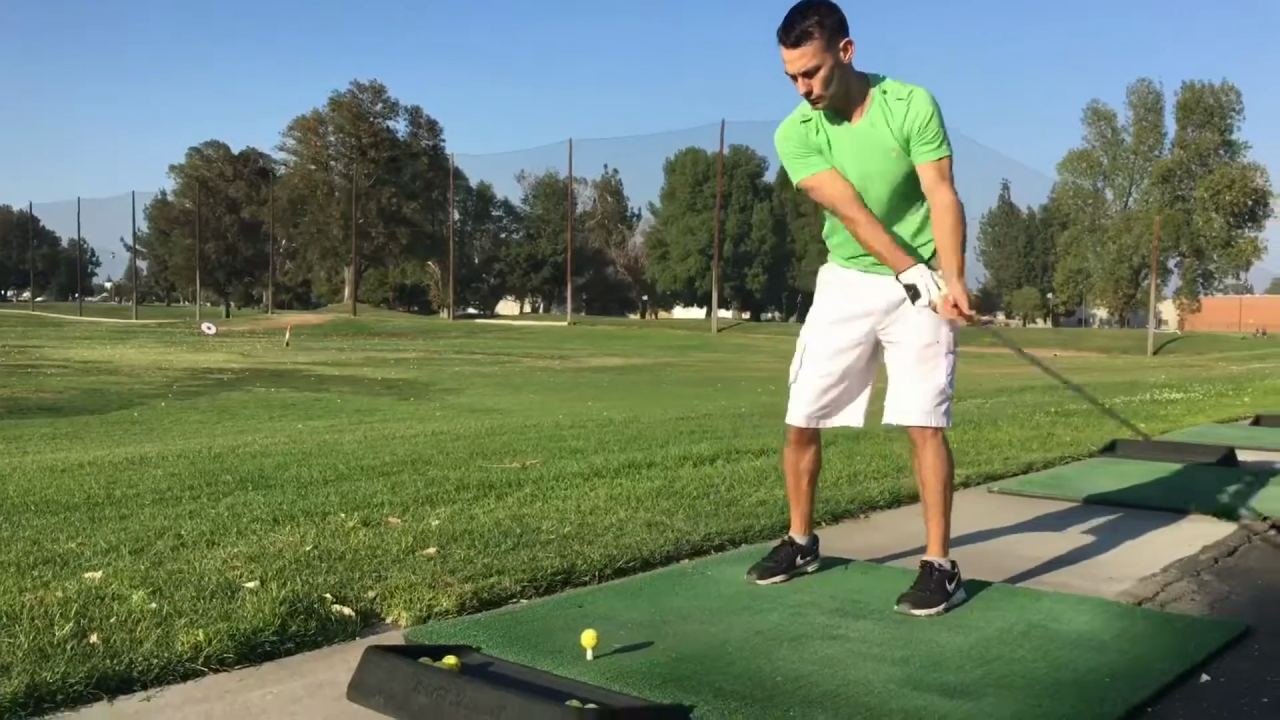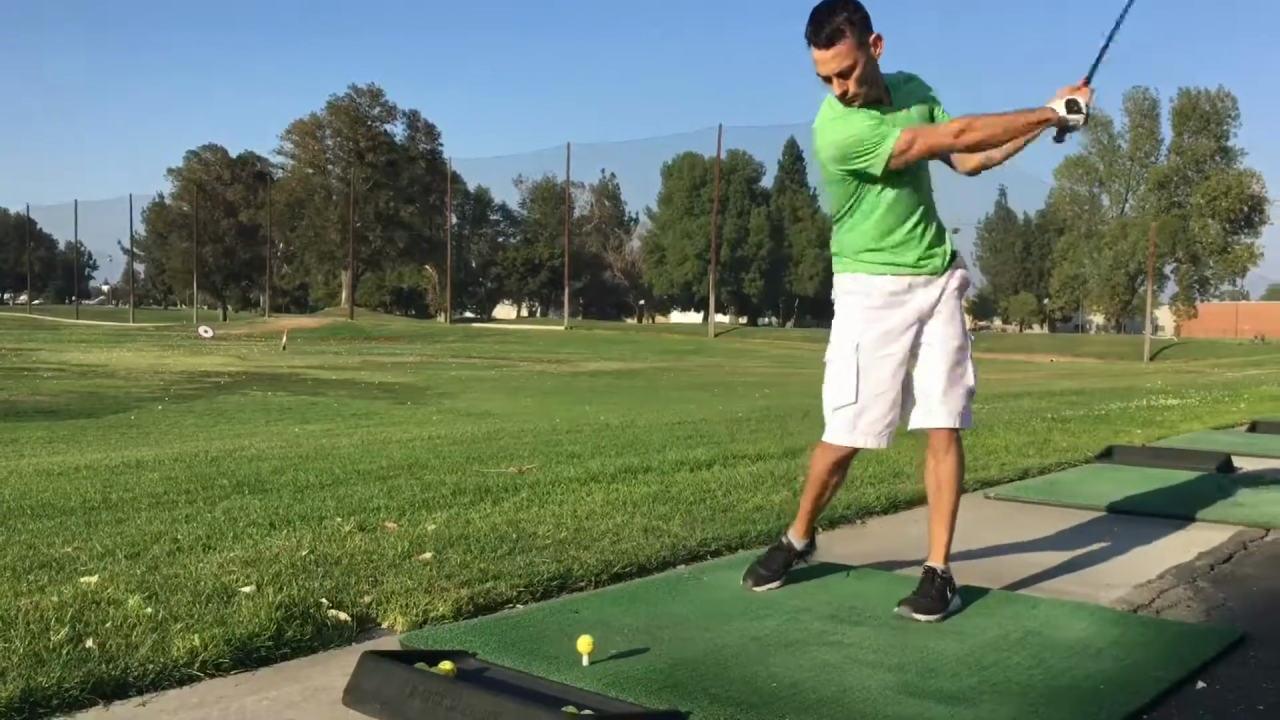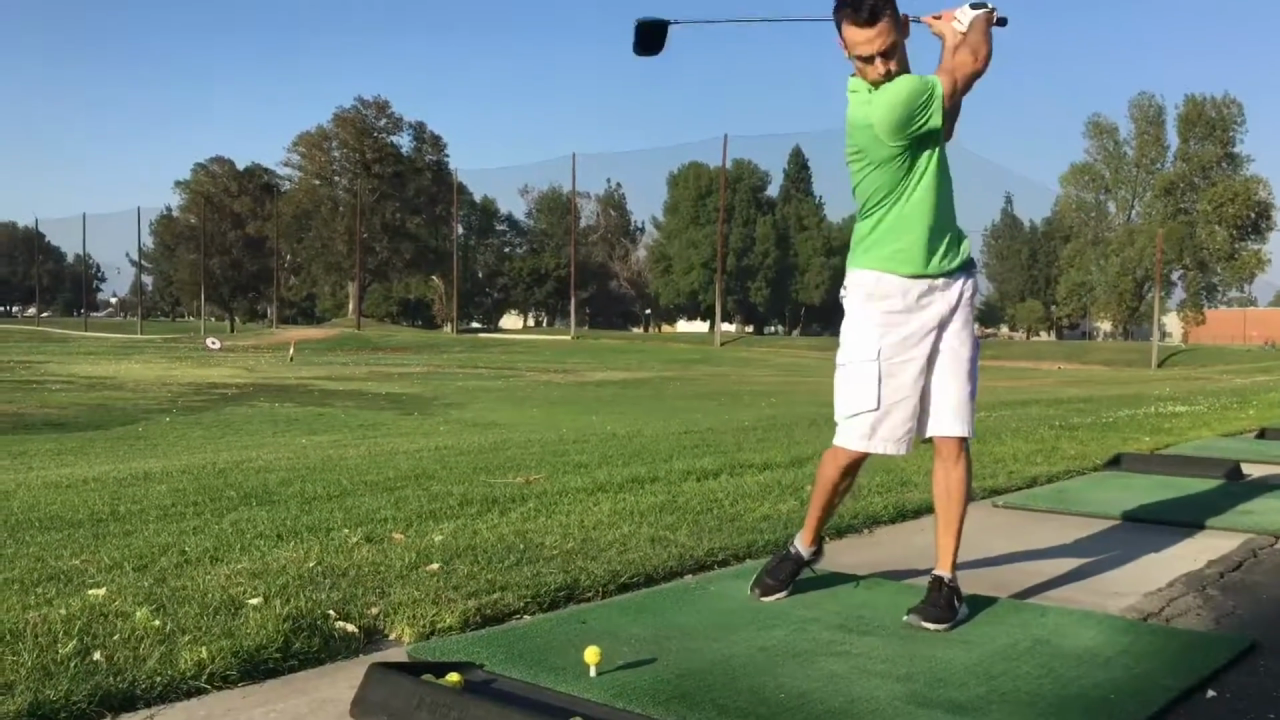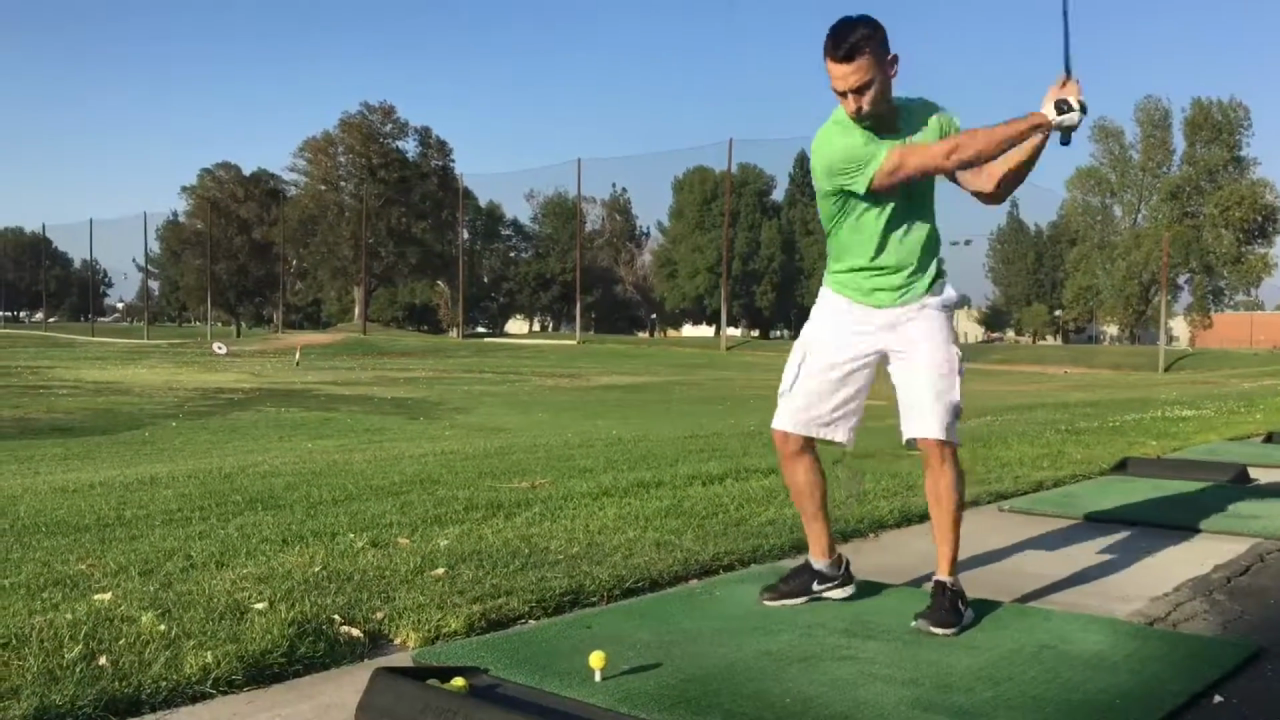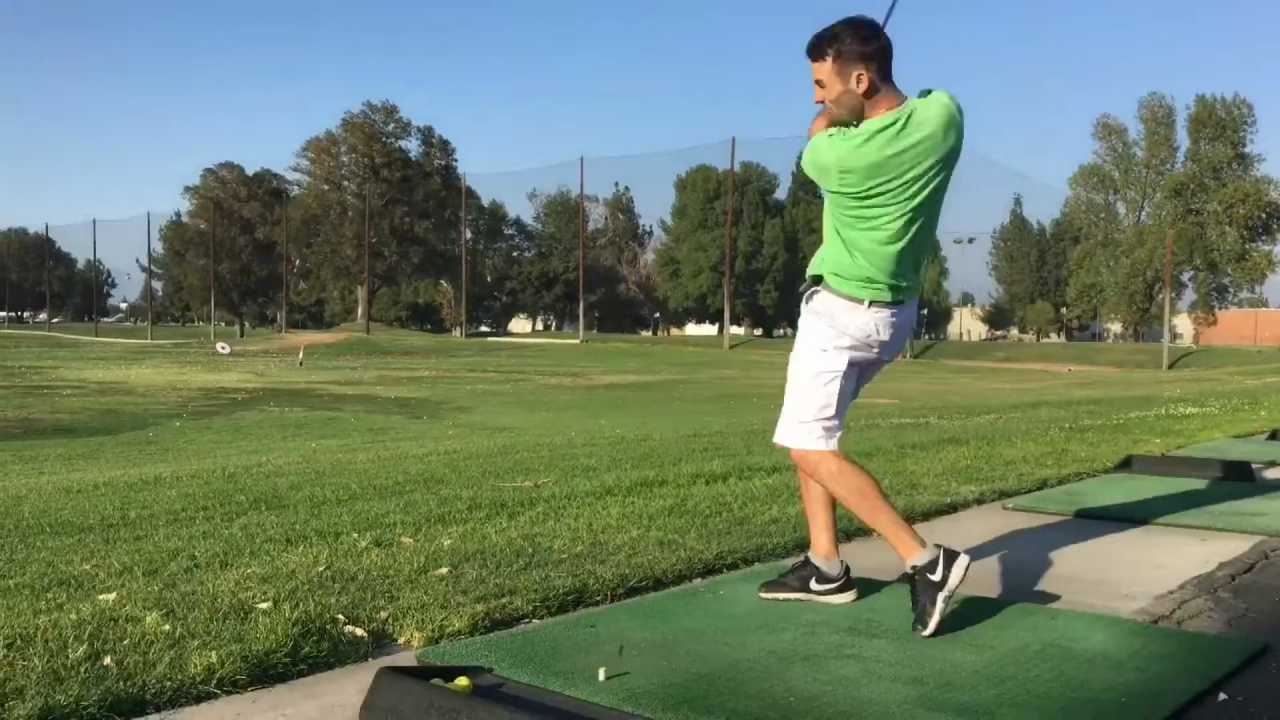
dt=0.3s
person 1, frame 1
left shoulder: (913, 106)
right shoulder: (793, 135)
left elbow: (943, 201)
right elbow: (854, 215)
left wrist: (953, 279)
right wrist: (916, 274)
left hip: (925, 283)
right hip: (845, 282)
left knee: (922, 422)
right knee: (802, 422)
left ankle: (939, 566)
right ankle: (800, 542)
person 1, frame 2
left shoulder: (913, 89)
right shoulder: (837, 133)
left elbow: (966, 159)
right elbow: (957, 135)
left wrist: (1046, 118)
right wrist: (1048, 112)
left hip: (938, 281)
right hip: (870, 291)
left knee: (942, 427)
right knee: (843, 439)
left ankle: (937, 570)
right ankle: (796, 539)
person 1, frame 3
left shoulder: (902, 88)
right shoulder: (886, 105)
left elbow: (942, 125)
right elbow: (973, 62)
left hip: (950, 285)
right hip: (885, 293)
left knee: (951, 438)
right knee: (854, 442)
left ankle: (944, 579)
right ankle: (805, 546)
person 1, frame 4
left shoulder: (928, 118)
right shoulder: (835, 146)
left elbow: (991, 185)
right elbow: (948, 155)
left wrist: (1040, 132)
right wrist: (1040, 119)
left hip: (917, 308)
right hip: (846, 308)
left knee: (935, 440)
right knee: (789, 434)
left ankle: (947, 583)
right ankle: (825, 564)
person 1, frame 5
left shoulder: (833, 156)
right shoulder: (945, 116)
left elbow: (823, 133)
left wrist: (827, 117)
left hip: (843, 312)
right hip: (888, 309)
left knee: (810, 447)
right knee: (807, 436)
left ankle: (926, 561)
right ankle: (824, 565)
